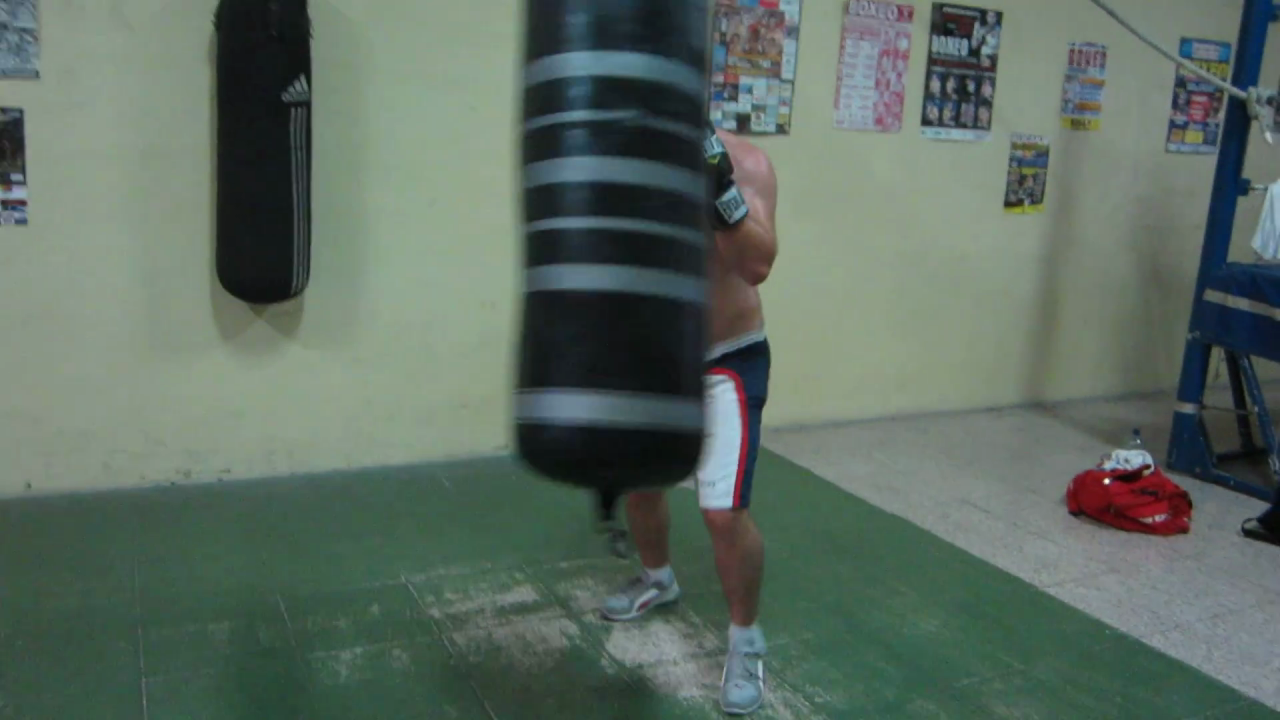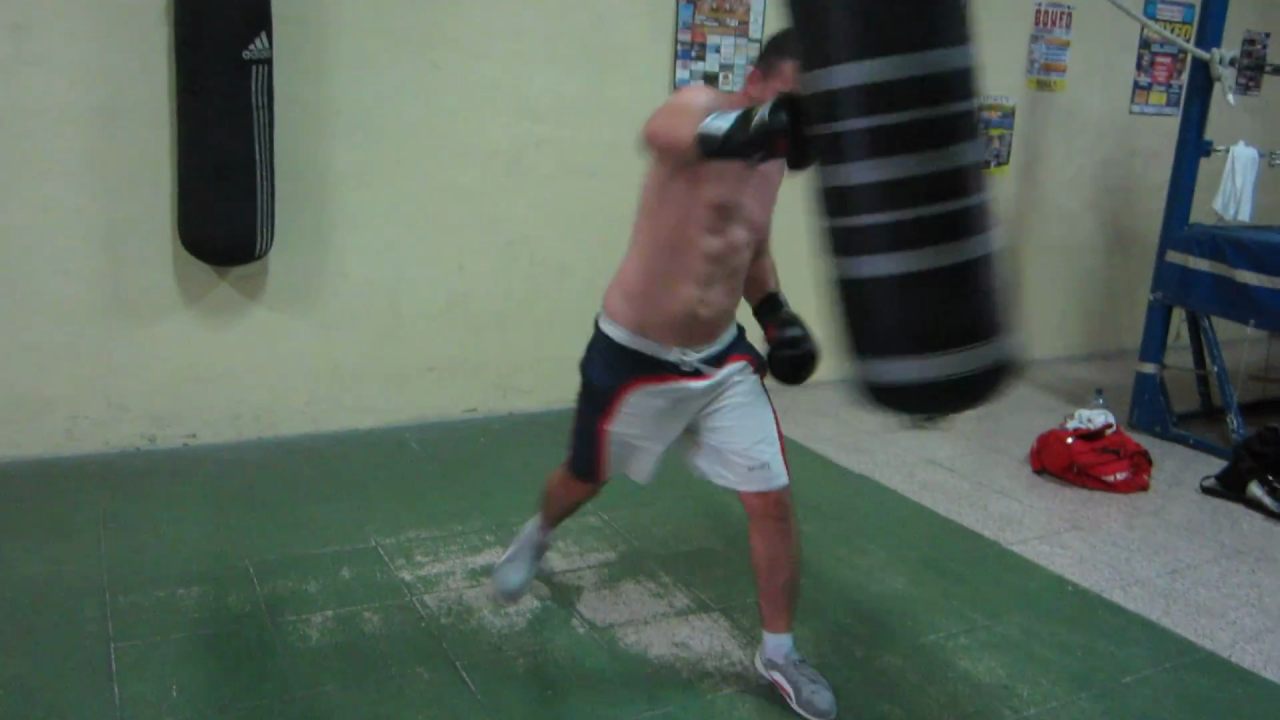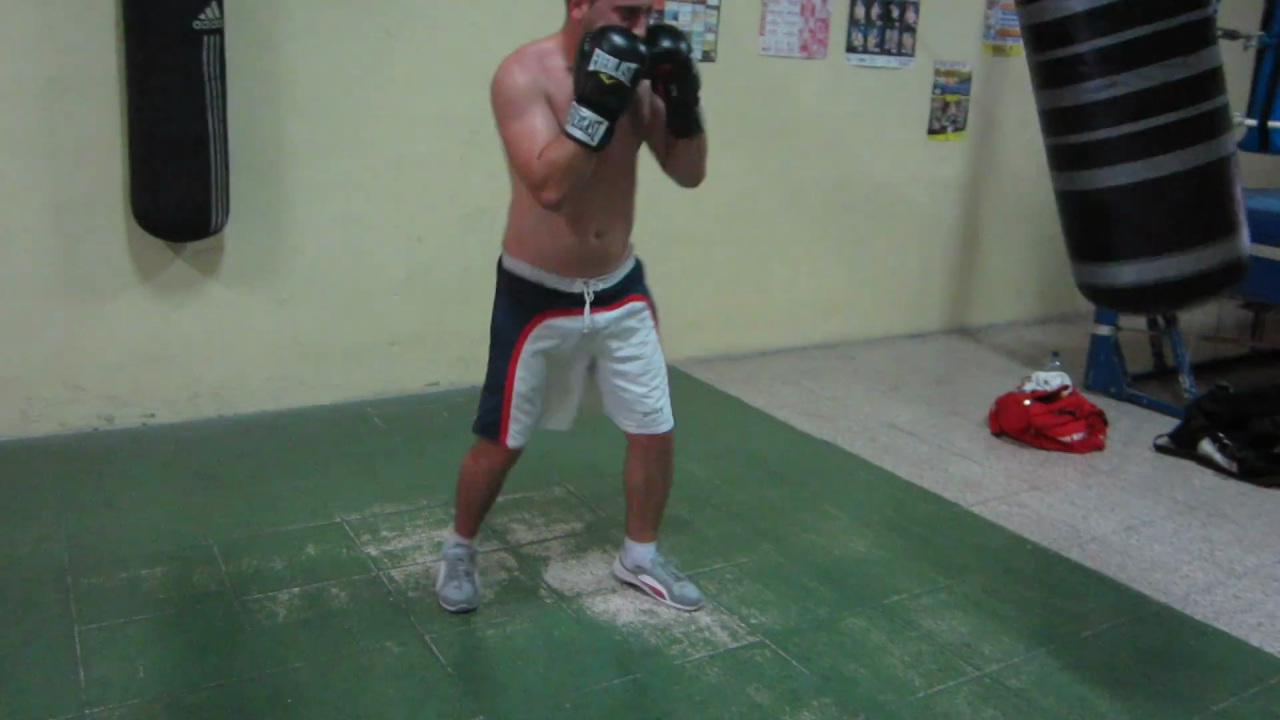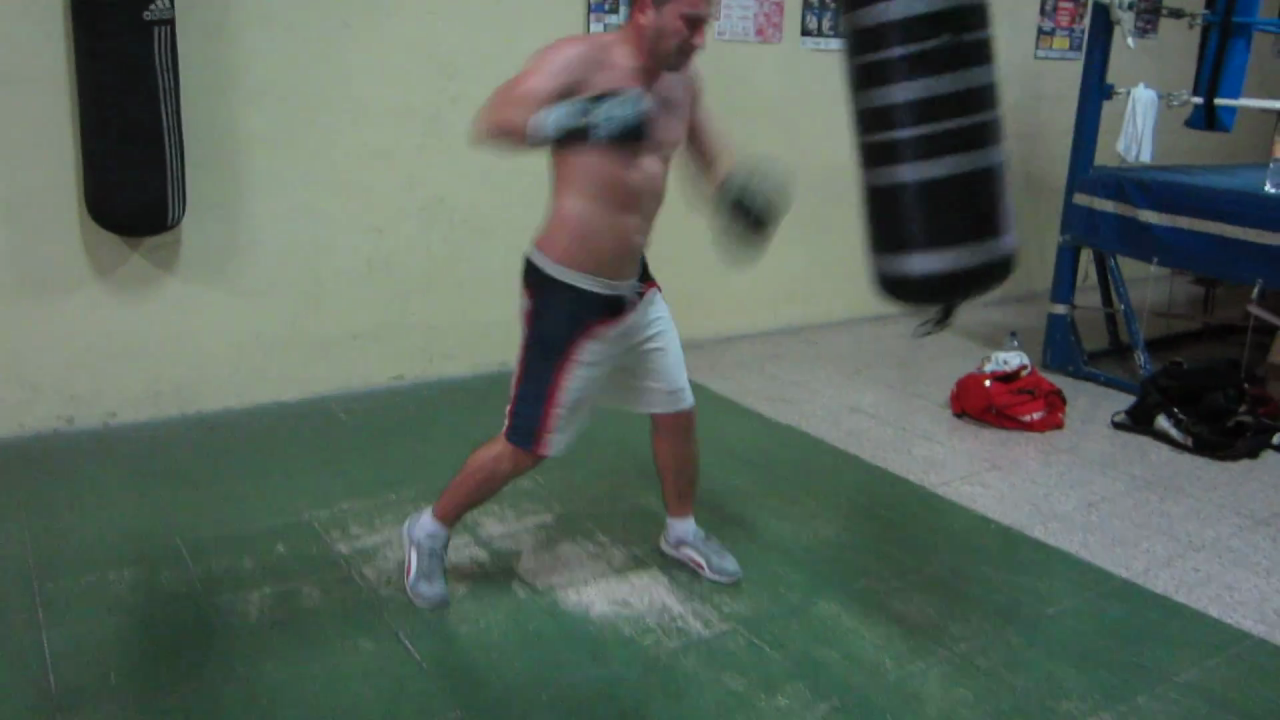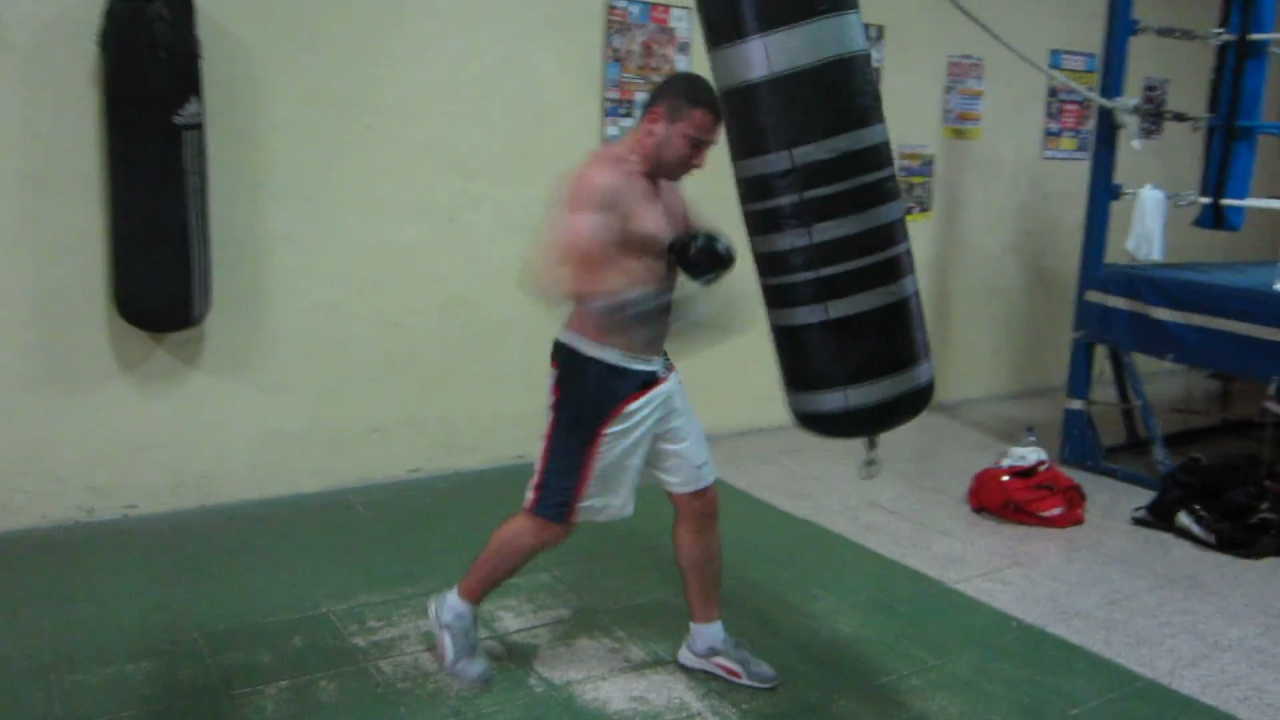
dt=0.5s
person 1, frame 1
left shoulder: (745, 161)
left elbow: (758, 265)
left wrist: (718, 187)
left hip: (729, 363)
left knee: (726, 513)
right knee: (636, 485)
left ankle: (745, 638)
right ankle: (656, 577)
person 1, frame 2
left shoulder: (774, 156)
right shoulder: (698, 109)
right elbow: (664, 136)
left wrist: (778, 316)
right wrist: (757, 128)
left hip: (722, 358)
right hip: (633, 355)
left knee: (772, 501)
right knee: (587, 478)
left ankle: (778, 651)
right ankle: (538, 533)
person 1, frame 3
left shoulder: (635, 69)
right shoulder: (523, 74)
left elbow: (690, 173)
right elbow: (550, 187)
left wrist: (683, 97)
right wrist: (597, 102)
left hip: (622, 290)
right hip: (538, 294)
left knee: (655, 432)
right knee: (499, 442)
left ankle: (638, 554)
right ankle: (459, 549)
person 1, frame 4
left shoulder: (680, 79)
right shoulder: (583, 60)
left elbow: (704, 147)
right elbow: (498, 119)
left wrist: (734, 190)
right wrist: (588, 118)
left hip: (630, 286)
right hip: (569, 293)
left knee: (677, 415)
right knee: (526, 448)
left ankle: (682, 531)
right ankle: (430, 532)
person 1, frame 5
left shoulder: (660, 181)
right shoulder: (603, 177)
left elbow: (666, 246)
right elbow: (558, 274)
left wrist: (698, 246)
right wrist: (626, 303)
left hip: (650, 371)
right hip: (599, 372)
left knee: (700, 501)
right knee: (550, 517)
left ankle: (706, 640)
right ankle: (455, 609)
